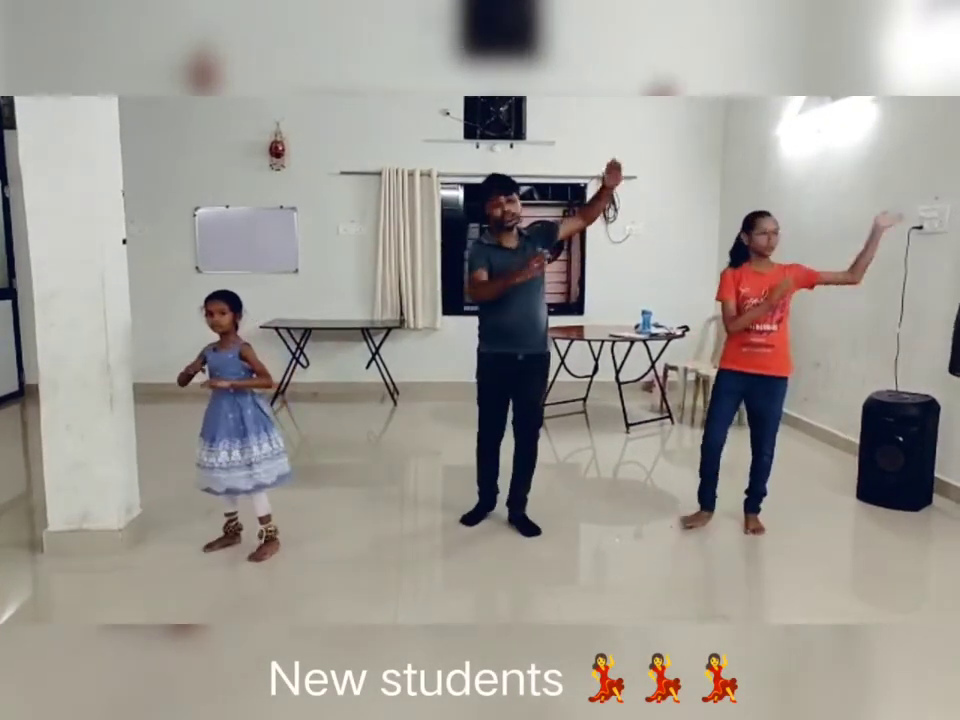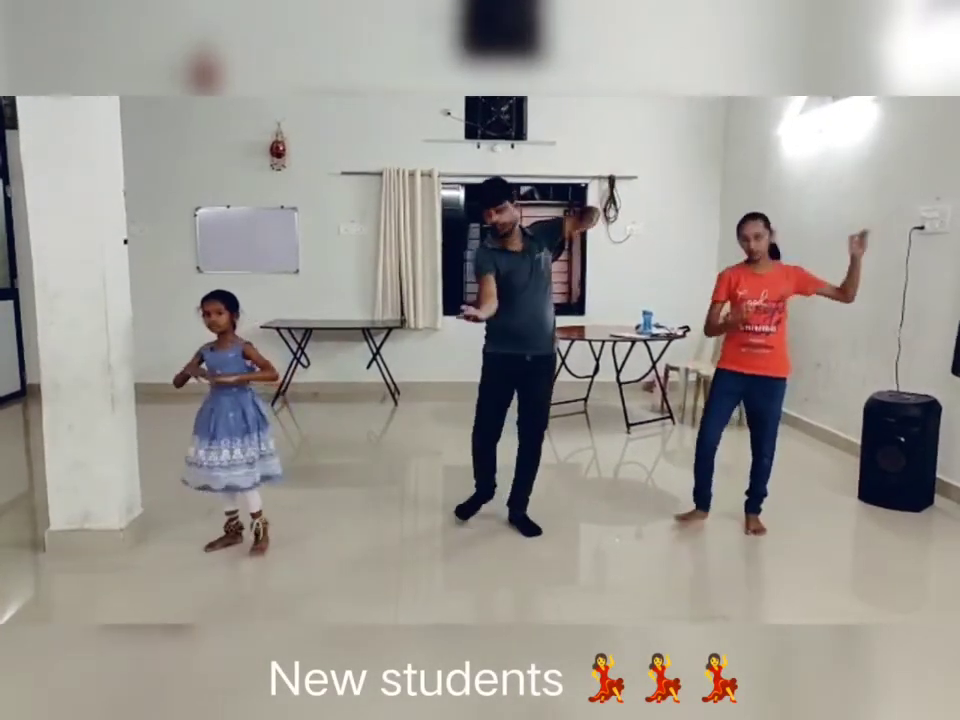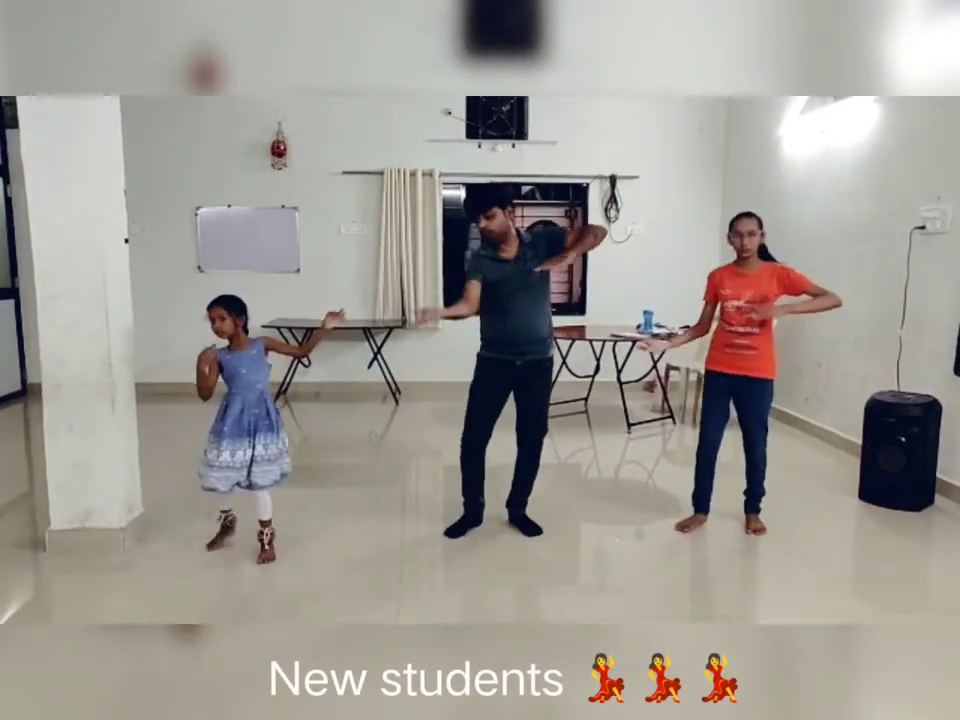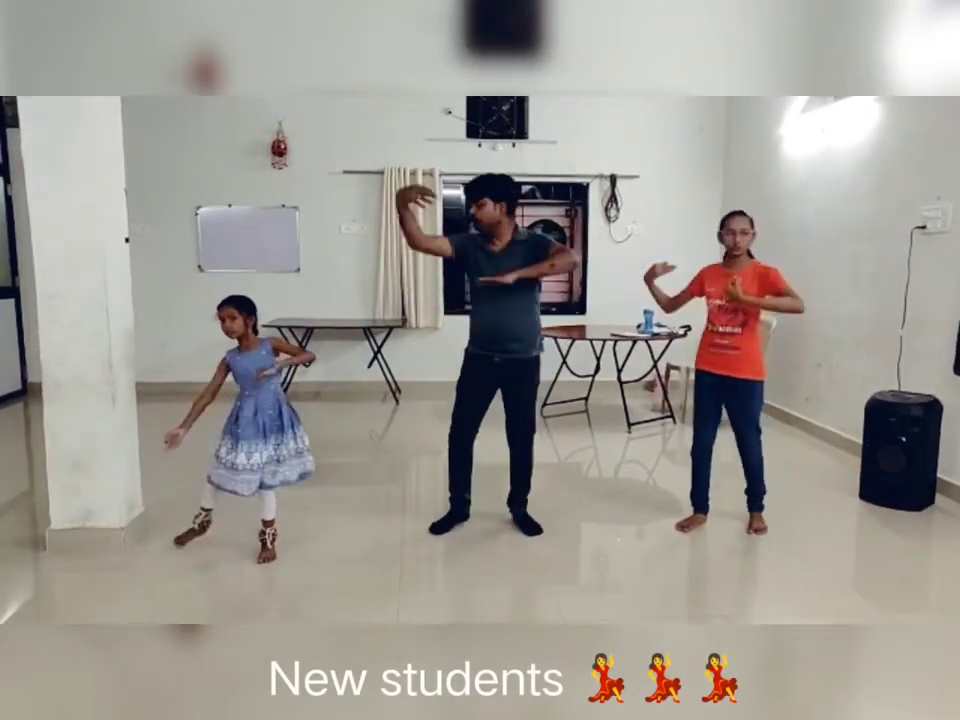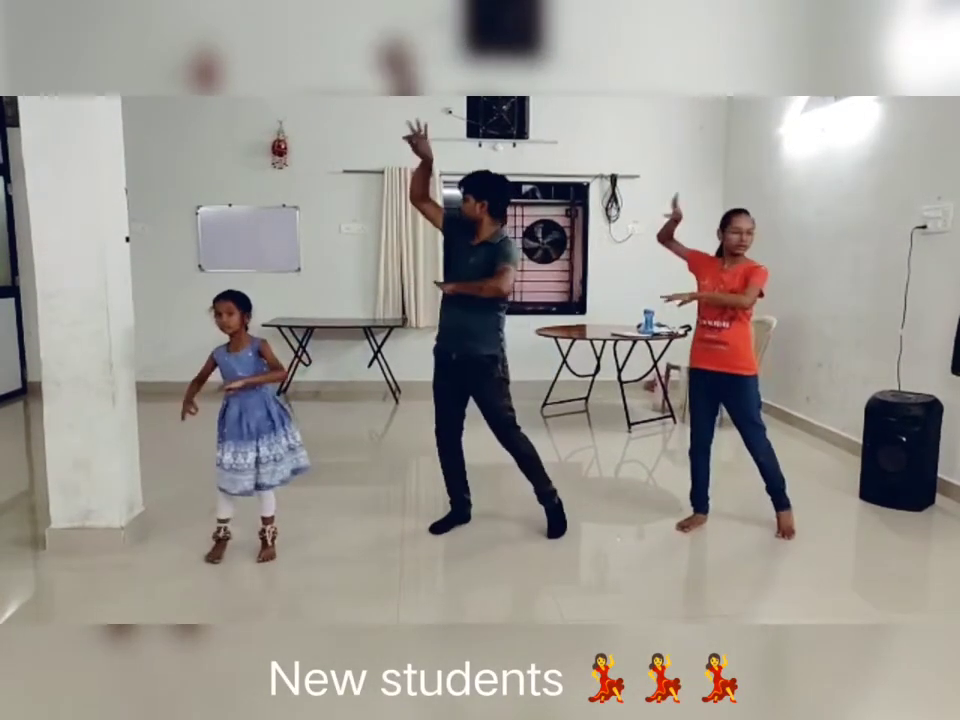
dt=0.2s
person 1, frame 1
left shoulder: (539, 236)
right shoulder: (480, 249)
left elbow: (586, 216)
right elbow: (477, 292)
left wrist: (607, 188)
right wrist: (519, 276)
left hip: (536, 354)
right hip: (495, 355)
left knee: (528, 433)
right knee: (490, 431)
left ankle: (518, 507)
right ankle: (486, 499)
person 1, frame 2
left shoulder: (544, 235)
right shoulder: (486, 254)
left elbow: (588, 217)
right elbow: (490, 298)
left wrist: (582, 219)
right wrist: (478, 314)
left hip: (542, 356)
right hip: (501, 356)
left knee: (532, 435)
right knee: (485, 430)
left ankle: (518, 508)
right ankle: (483, 489)
person 1, frame 3
left shoulder: (543, 241)
right shoulder: (479, 261)
left elbow: (595, 234)
right elbow: (469, 304)
left wrist: (565, 258)
right wrist: (444, 312)
left hip: (537, 360)
right hip: (494, 360)
left knee: (532, 438)
right knee: (473, 437)
left ankle: (517, 509)
right ankle: (472, 511)
person 1, frame 4
left shoulder: (533, 244)
right shoulder: (469, 246)
left elbow: (570, 258)
right elbow: (419, 241)
left wrist: (516, 275)
right wrist: (403, 205)
left hip: (521, 359)
right hip: (480, 357)
left knee: (522, 436)
right knee: (460, 435)
left ankle: (519, 507)
right ankle: (458, 507)
person 1, frame 5
left shoulder: (503, 247)
right shoulder: (457, 232)
left elbow: (501, 287)
right elbow: (419, 199)
left wrist: (455, 288)
right wrist: (424, 160)
left hip: (483, 358)
right hip: (447, 355)
left knee: (507, 432)
right knee: (446, 435)
left ankle: (550, 500)
right ankle: (460, 507)
person 2, frame 1
left shoulder: (793, 274)
right shoulder: (732, 275)
left elbow: (853, 277)
right elbow: (730, 326)
left wrist: (877, 232)
right wrist: (773, 299)
left hip: (772, 375)
right hip: (732, 372)
left knee: (763, 447)
right knee: (712, 440)
left ankle: (752, 509)
right ankle: (705, 506)
person 2, frame 2
left shoulder: (792, 275)
right shoulder: (729, 276)
left elbow: (846, 295)
right elbow: (710, 326)
left wrist: (855, 258)
right wrist: (733, 321)
left hip: (771, 375)
right hip: (731, 372)
left knee: (763, 447)
right knee: (707, 437)
left ankle: (753, 510)
right ankle: (701, 504)
person 2, frame 3
left shoulder: (780, 274)
right shoulder: (718, 277)
left elbow: (833, 300)
right elbow: (702, 327)
left wrist: (783, 308)
right wrist: (667, 342)
left hip: (758, 375)
right hip: (719, 372)
left knee: (755, 444)
right knee: (708, 443)
left ankle: (752, 510)
right ankle: (700, 510)
person 2, frame 4
left shoulder: (766, 274)
right shoulder: (707, 275)
left elbow: (798, 305)
right elbow: (669, 306)
left wrist: (746, 298)
right wrist: (651, 282)
left hip: (746, 375)
right hip: (708, 372)
left knee: (749, 443)
right knee: (702, 443)
left ankle: (756, 509)
right ankle: (700, 509)
person 2, frame 5
left shoulder: (756, 271)
right shoulder: (704, 264)
left elbow: (743, 302)
right elbow: (664, 240)
left wrist: (697, 295)
right wrist: (675, 219)
left hip: (739, 373)
right hip: (702, 368)
left knee: (757, 442)
right knee: (699, 442)
left ankle: (783, 507)
right ankle: (700, 509)
person 3, frame 1
left shoulder: (243, 349)
right shoulder: (209, 351)
left elbow: (267, 380)
right elbow: (181, 382)
left wrist: (228, 383)
right wrist: (190, 370)
left hip: (244, 417)
right hip: (220, 418)
left knee: (252, 481)
right knee: (225, 478)
left ankle: (269, 538)
right ankle: (232, 530)
person 3, frame 2
left shoulder: (243, 348)
right shoulder: (205, 352)
left elbow: (273, 374)
right elbow: (177, 383)
left wrist: (236, 378)
right wrist: (191, 372)
left hip: (243, 417)
right hip: (216, 418)
left knee: (244, 480)
right knee: (222, 478)
left ankle: (260, 525)
right ankle: (234, 529)
person 3, frame 3
left shoulder: (260, 344)
right shoulder: (219, 356)
left elbow: (300, 352)
right elbow: (205, 394)
left wrist: (323, 328)
right wrist: (201, 369)
left hip: (260, 418)
right hip: (232, 420)
left knee: (258, 481)
right knee: (223, 476)
left ankle: (267, 538)
right ankle: (227, 524)
person 3, frame 4
left shoulder: (270, 345)
right shoulder: (229, 358)
left elbow: (306, 356)
right elbow: (208, 394)
left wrist: (276, 366)
right wrist: (184, 427)
left hip: (273, 419)
right hip: (245, 421)
left knee: (268, 482)
right knee: (222, 475)
left ankle: (268, 539)
right ankle: (201, 521)
person 3, frame 5
left shoulder: (259, 346)
right shoulder: (218, 354)
left elbow: (280, 373)
right elbow: (199, 379)
left wrist: (244, 381)
right wrist: (188, 399)
left hip: (263, 417)
right hip: (234, 420)
left knee: (267, 481)
right knee: (229, 481)
left ankle: (267, 538)
right ankle: (221, 537)
